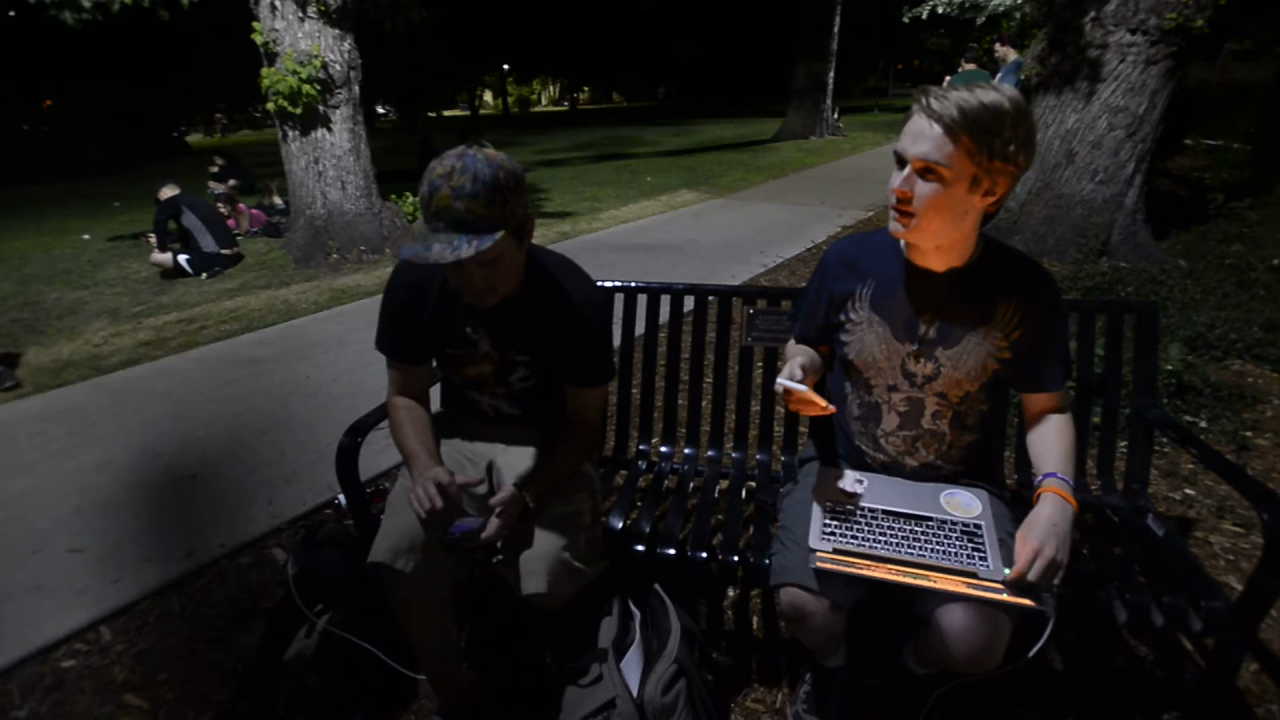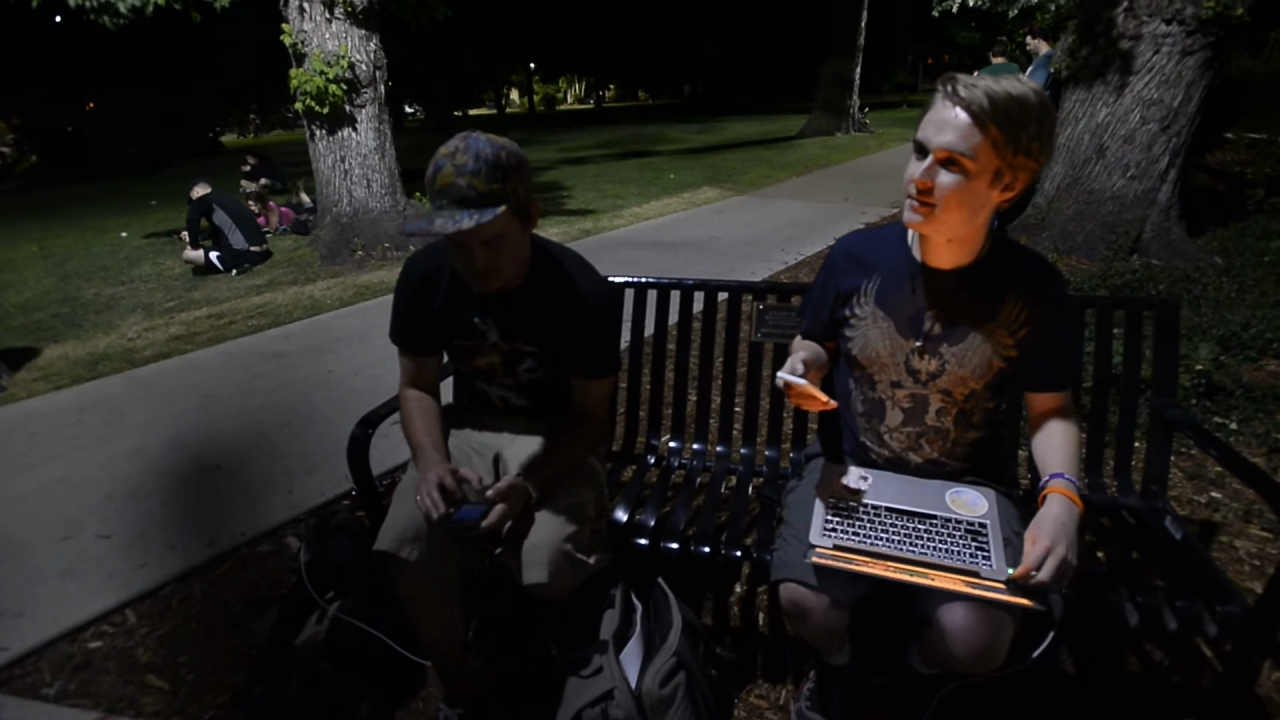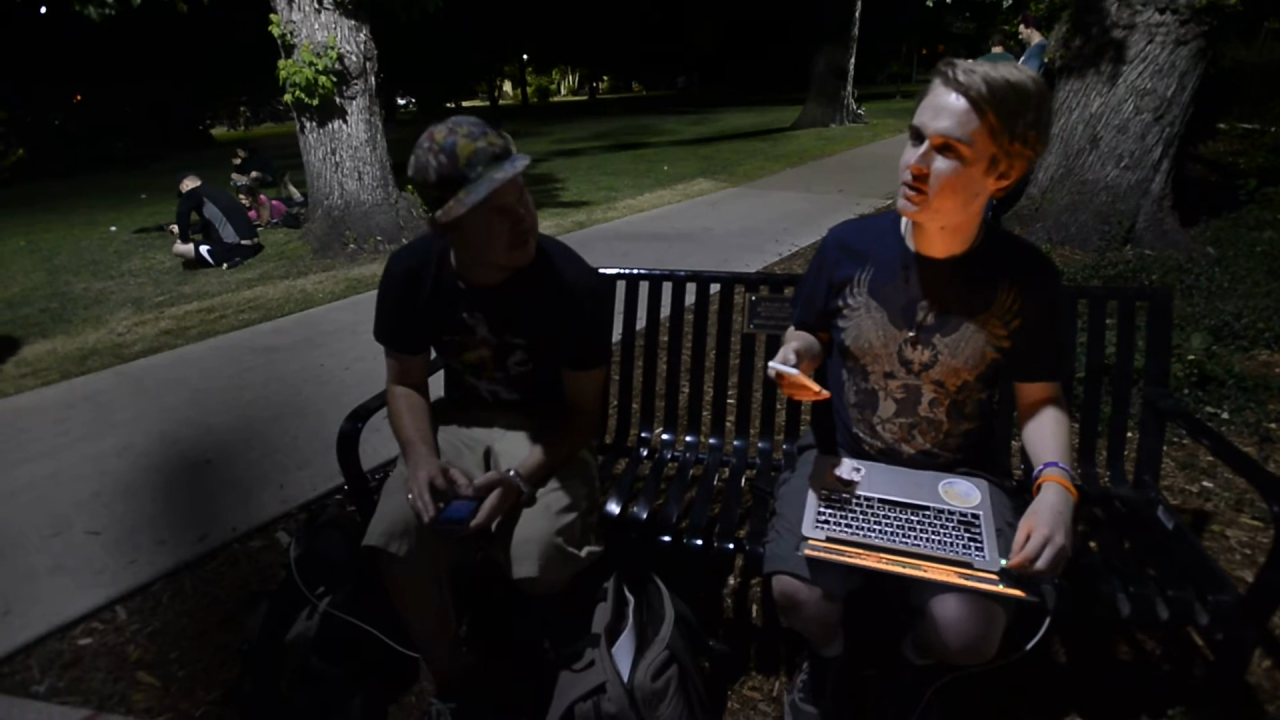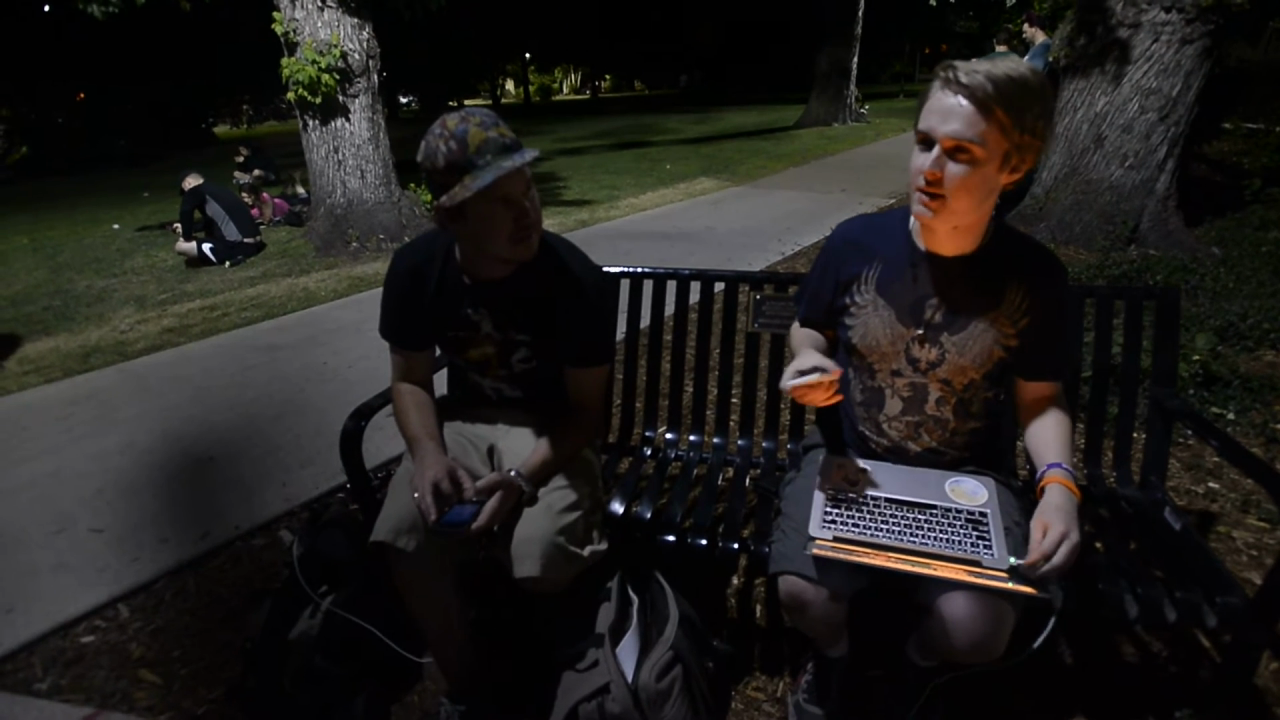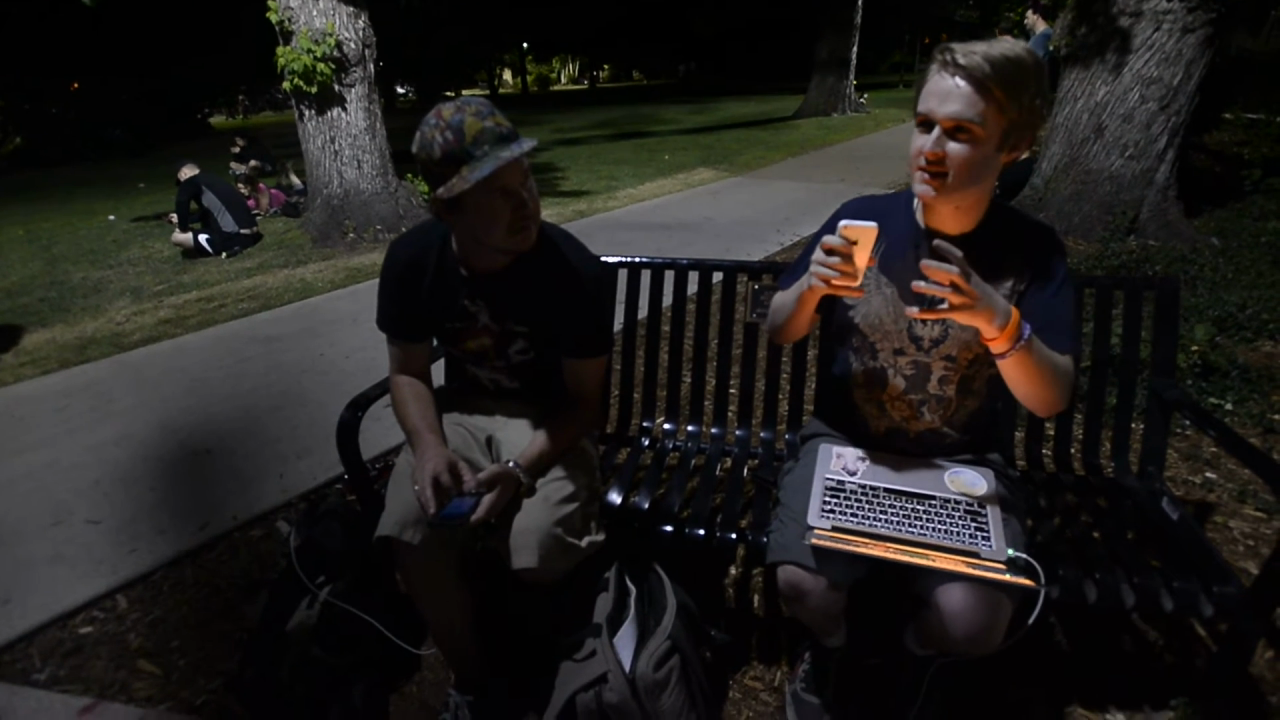
dt=1s
person 1, frame 1
left shoulder: (1025, 290)
right shoulder: (849, 261)
left elbow: (1046, 408)
right elbow: (810, 349)
left wrist: (1056, 495)
right wrist: (800, 372)
left hip: (959, 491)
right hip: (845, 474)
left knee: (973, 640)
right knee: (804, 607)
right ankle: (830, 666)
person 1, frame 2
left shoulder: (1033, 287)
right shoulder: (855, 257)
left elbow: (1050, 411)
right elbow: (816, 346)
left wrist: (1062, 497)
right wrist: (805, 368)
left hip: (967, 491)
right hip: (851, 472)
left knee: (975, 642)
right knee: (804, 604)
right ankle: (834, 663)
person 1, frame 3
left shoulder: (1026, 276)
right shoulder: (849, 246)
left elbow: (1039, 399)
right elbow: (809, 335)
left wrist: (1055, 484)
right wrist: (797, 357)
left hip: (960, 479)
right hip: (843, 462)
left knee: (967, 631)
right knee: (798, 595)
right ankle: (829, 655)
person 1, frame 4
left shoulder: (1034, 274)
right shoulder: (856, 242)
left elbow: (1040, 399)
right elbow: (806, 332)
left wrist: (1058, 486)
right wrist: (808, 362)
left hip: (966, 478)
right hip: (849, 460)
left knee: (975, 631)
right knee: (803, 596)
right ankle: (832, 657)
person 1, frame 5
left shoulder: (1033, 249)
right shoulder: (862, 219)
left elbow: (1050, 398)
right elbow: (780, 331)
left wrist: (996, 320)
right wrist: (812, 287)
left hip: (960, 461)
right hip: (845, 442)
left knee: (975, 621)
right knee: (803, 584)
left ankle: (911, 653)
right ankle: (830, 643)
person 2, frame 1
left shoulder: (575, 299)
right shoulder: (412, 284)
left elbow: (585, 424)
right elbow: (406, 394)
left wrist: (529, 495)
right wrist: (425, 467)
left hip: (548, 446)
right hip: (461, 438)
left knee: (548, 579)
right knee: (400, 557)
person 2, frame 2
left shoulder: (581, 292)
right shoulder: (424, 275)
left elbow: (592, 417)
right elbow: (418, 386)
left wrist: (531, 485)
right wrist: (432, 462)
left hip: (557, 438)
right hip: (470, 428)
left knee: (549, 570)
right knee: (406, 546)
person 2, frame 3
left shoulder: (573, 284)
right shoulder: (410, 272)
left elbow: (584, 410)
right elbow: (405, 383)
left wrist: (521, 480)
right wrist: (421, 458)
left hip: (548, 432)
right hip: (461, 423)
left knee: (539, 563)
right knee: (396, 541)
person 2, frame 4
left shoulder: (578, 281)
right shoulder: (416, 268)
left elbow: (586, 409)
right elbow: (410, 379)
left wrist: (523, 479)
right wrist: (429, 456)
left hip: (552, 430)
right hip: (466, 420)
left knee: (541, 563)
right knee: (405, 539)
person 2, frame 5
left shoulder: (575, 271)
right shoulder: (412, 259)
left elbow: (583, 398)
right elbow: (408, 370)
left wrist: (522, 469)
right wrist: (430, 447)
left hip: (549, 420)
right hip: (463, 410)
left knee: (539, 554)
right knee: (411, 534)
